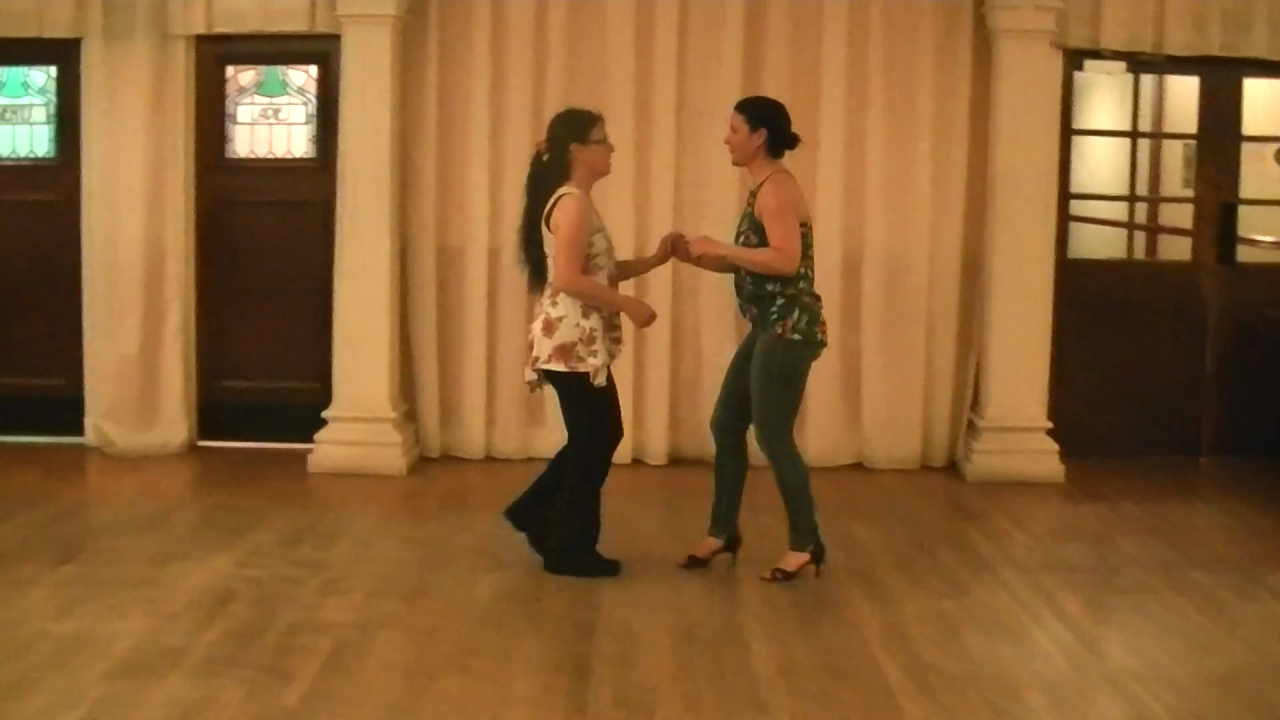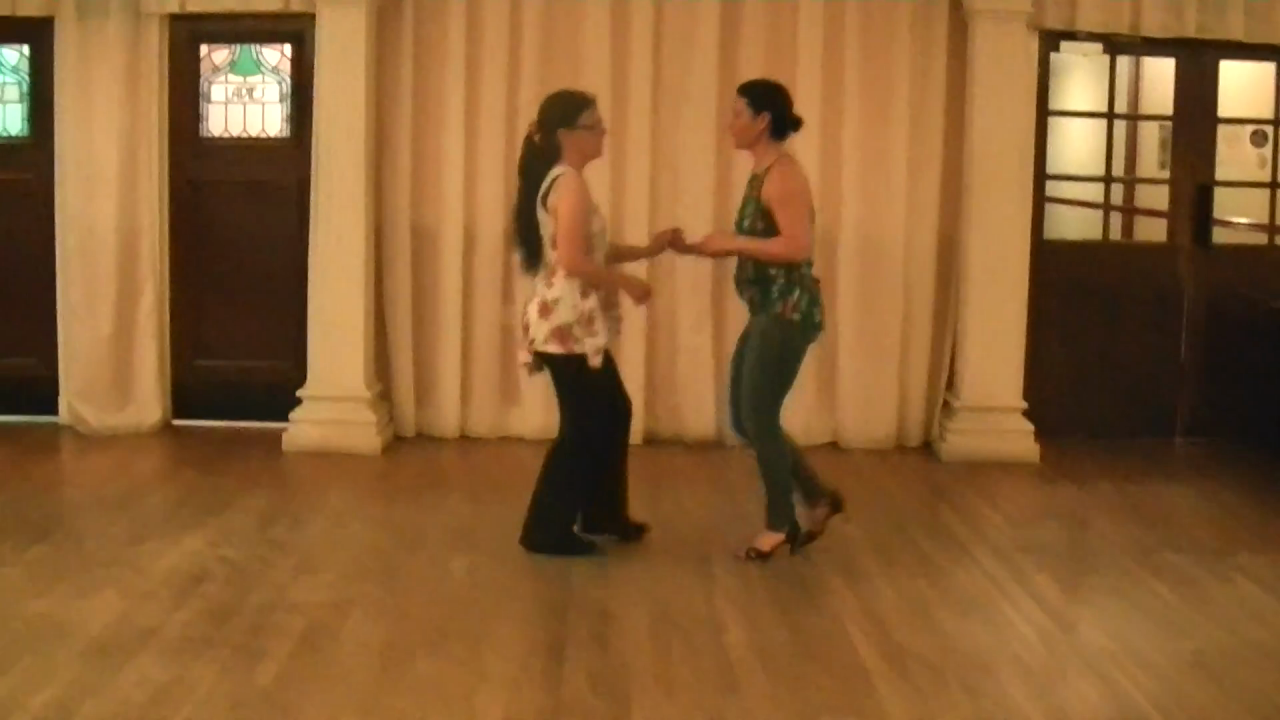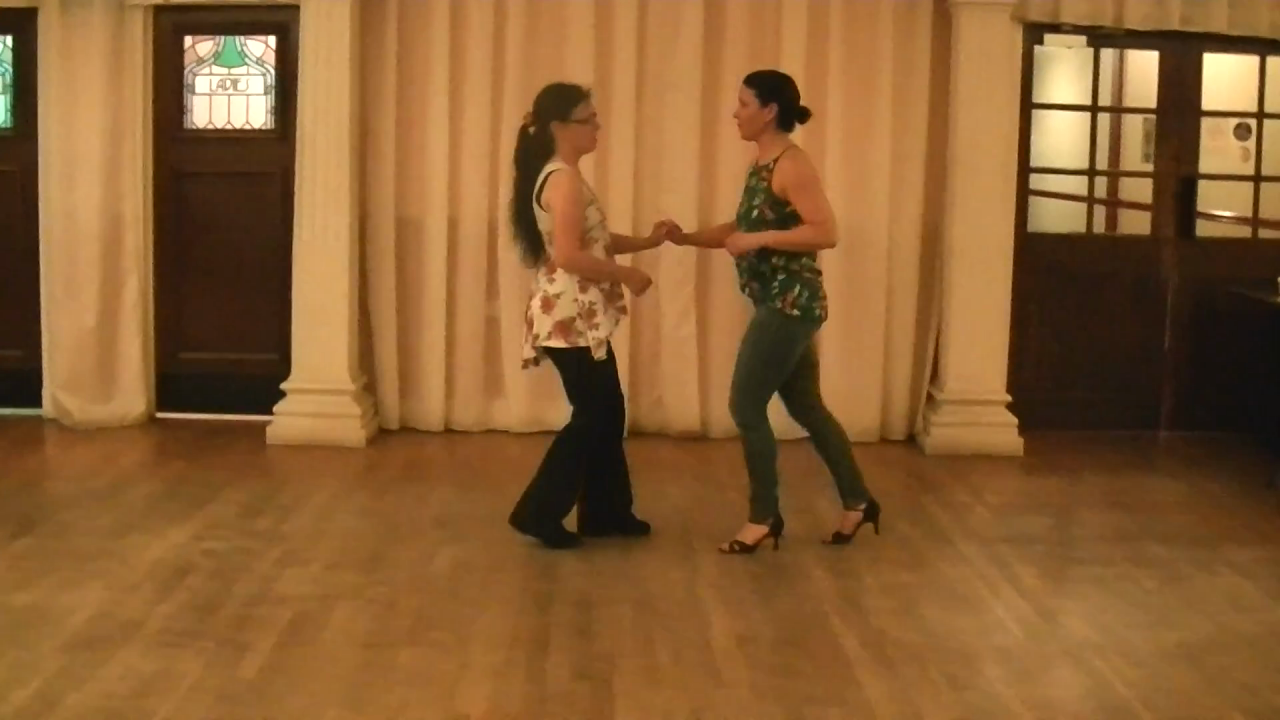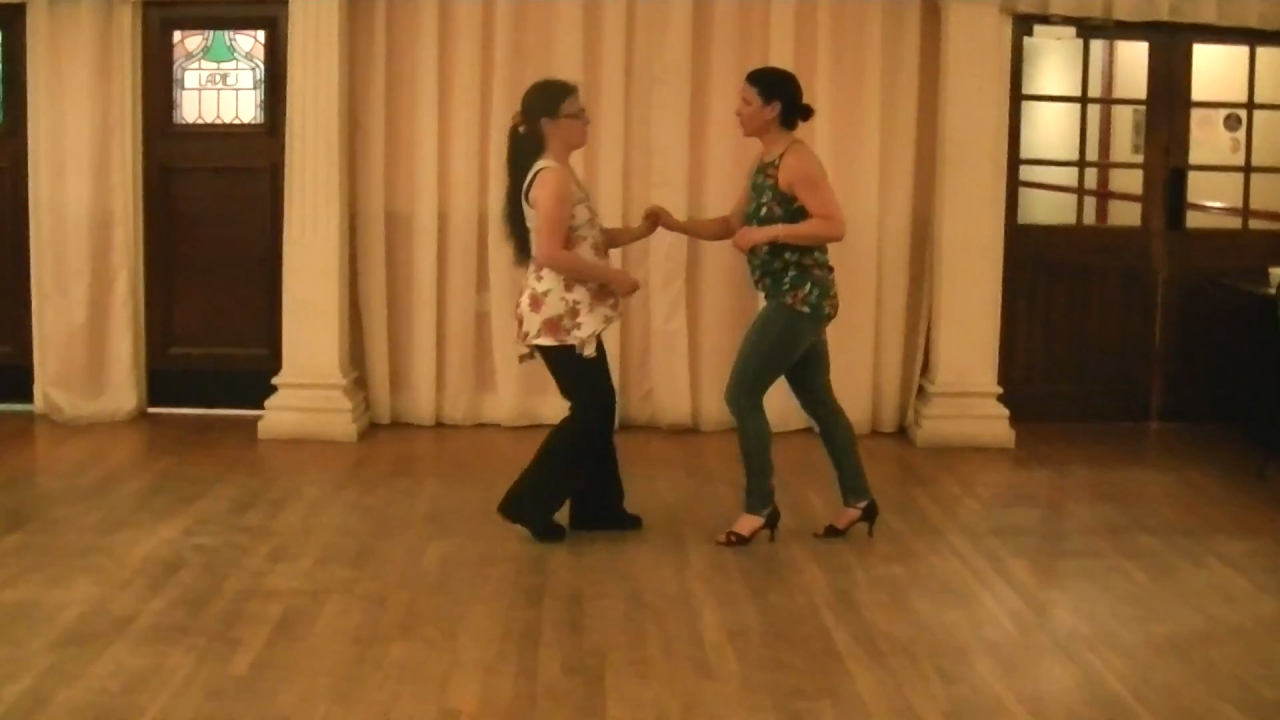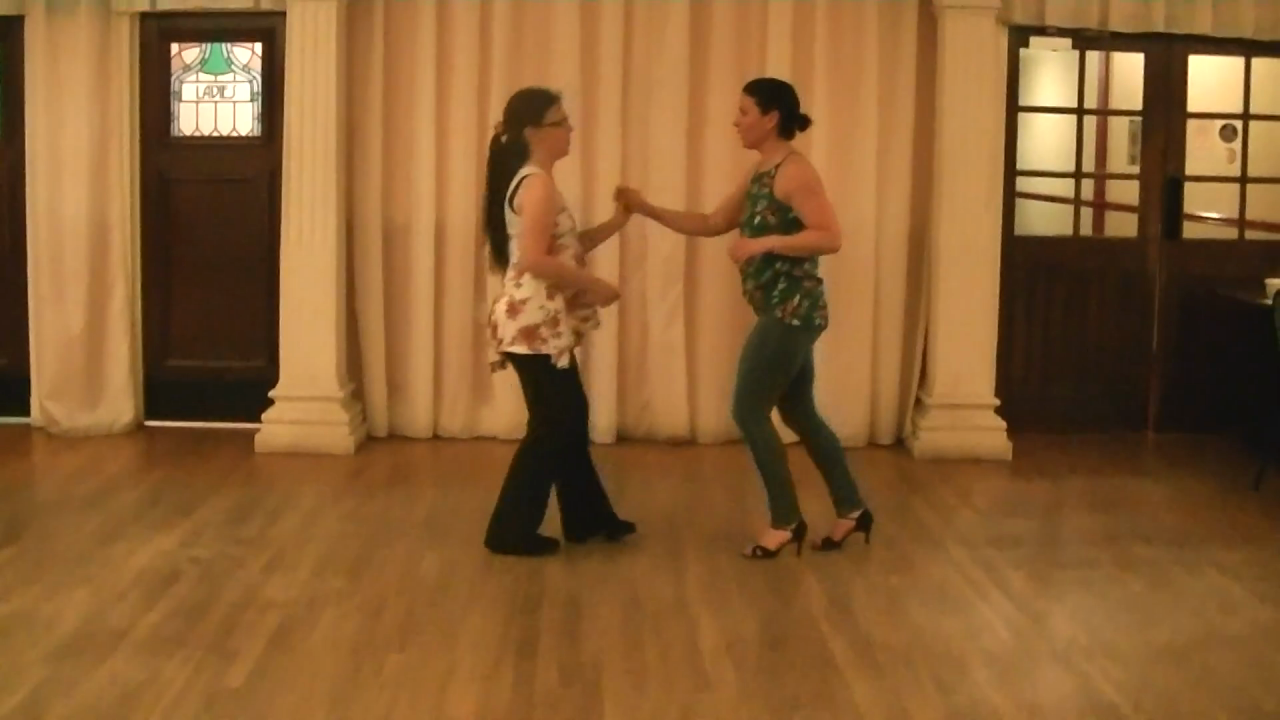
dt=0.2s
person 1, frame 1
left shoulder: (778, 188)
right shoulder: (762, 188)
left elbow: (786, 261)
left wrist: (720, 247)
right wrist: (694, 254)
left hip: (790, 329)
right hip: (768, 328)
left knee: (773, 437)
right knee: (726, 427)
left ankle: (805, 543)
right ankle: (722, 532)
person 1, frame 2
left shoulder: (783, 174)
right shoulder: (762, 174)
left elbow: (797, 248)
left wrist: (732, 241)
right wrist: (695, 247)
left hip: (789, 311)
right hip: (768, 312)
left knee: (757, 417)
right knee: (748, 417)
left ankle: (780, 524)
right ankle: (818, 499)
person 1, frame 3
left shoulder: (792, 165)
right shoulder: (762, 164)
left elbow: (825, 233)
right elbow: (746, 233)
left wrist: (758, 238)
right wrist: (688, 238)
left hip: (790, 304)
right hip: (776, 304)
left knee: (745, 406)
right knee: (806, 408)
left ankle: (764, 517)
right ankle: (856, 502)
person 1, frame 4
left shoulder: (798, 161)
right shoulder: (766, 162)
left elbow: (833, 226)
right elbow: (733, 224)
left wrist: (769, 233)
right wrist: (675, 225)
left hip: (801, 298)
right hip: (791, 299)
left knee: (742, 395)
right knee: (818, 401)
left ankle: (759, 507)
right ankle: (857, 500)
person 1, frame 5
left shoulder: (795, 171)
right shoulder: (760, 173)
left elbow: (830, 237)
right elbow: (711, 224)
left wrist: (764, 243)
right wrist: (649, 210)
left hip: (791, 310)
right hip: (781, 311)
left knee: (749, 413)
right knee: (799, 413)
left ankle: (786, 520)
right ankle: (851, 509)
person 2, frame 1
left shoulder: (574, 202)
right shoulder: (571, 203)
left elbow: (601, 271)
right elbow: (568, 279)
left wrist: (655, 259)
right wrist: (628, 305)
left hip: (579, 342)
right hip: (573, 343)
left knee: (597, 436)
right knee: (593, 444)
left ankle: (533, 514)
right ankle: (571, 550)
person 2, frame 2
left shoulder: (561, 181)
right shoulder: (568, 184)
right elbow: (573, 261)
left wrist: (648, 250)
right wrist: (628, 283)
left hip: (576, 322)
right hip: (568, 324)
left knee: (613, 411)
right knee: (584, 423)
left ankle: (604, 513)
right ankle: (548, 529)
person 2, frame 3
left shoulder: (561, 176)
right shoulder: (562, 179)
left elbow: (591, 242)
right elbow: (570, 255)
left wrist: (647, 242)
right wrist: (627, 274)
left hip: (579, 316)
right hip: (570, 318)
left knee: (607, 411)
right knee: (593, 415)
left ankle: (606, 512)
right ankle: (538, 513)
person 2, frame 4
left shoulder: (560, 174)
right shoulder: (550, 178)
left elbow: (585, 239)
right elbow: (550, 254)
left wrist: (638, 232)
right wrist: (612, 276)
left hip: (572, 313)
right hip: (559, 315)
left knee: (596, 407)
right knee: (592, 410)
left ankle: (597, 506)
right ankle: (528, 502)
person 2, frame 5
left shoulder: (536, 182)
right shoulder: (536, 184)
left elbow: (565, 248)
right elbow: (535, 259)
left wrist: (615, 223)
right wrist: (593, 284)
left hip: (546, 321)
right hip: (535, 323)
left knee: (568, 416)
right knee: (553, 422)
left ankle: (587, 515)
right ankle: (511, 528)
